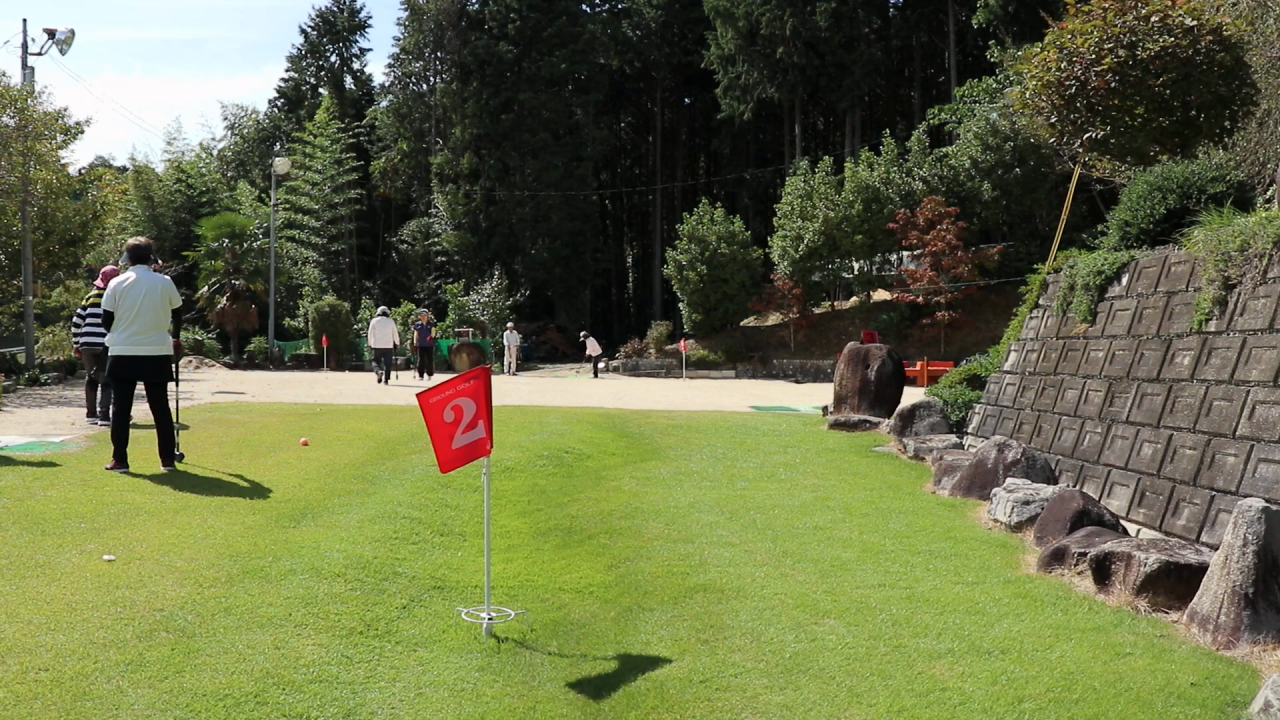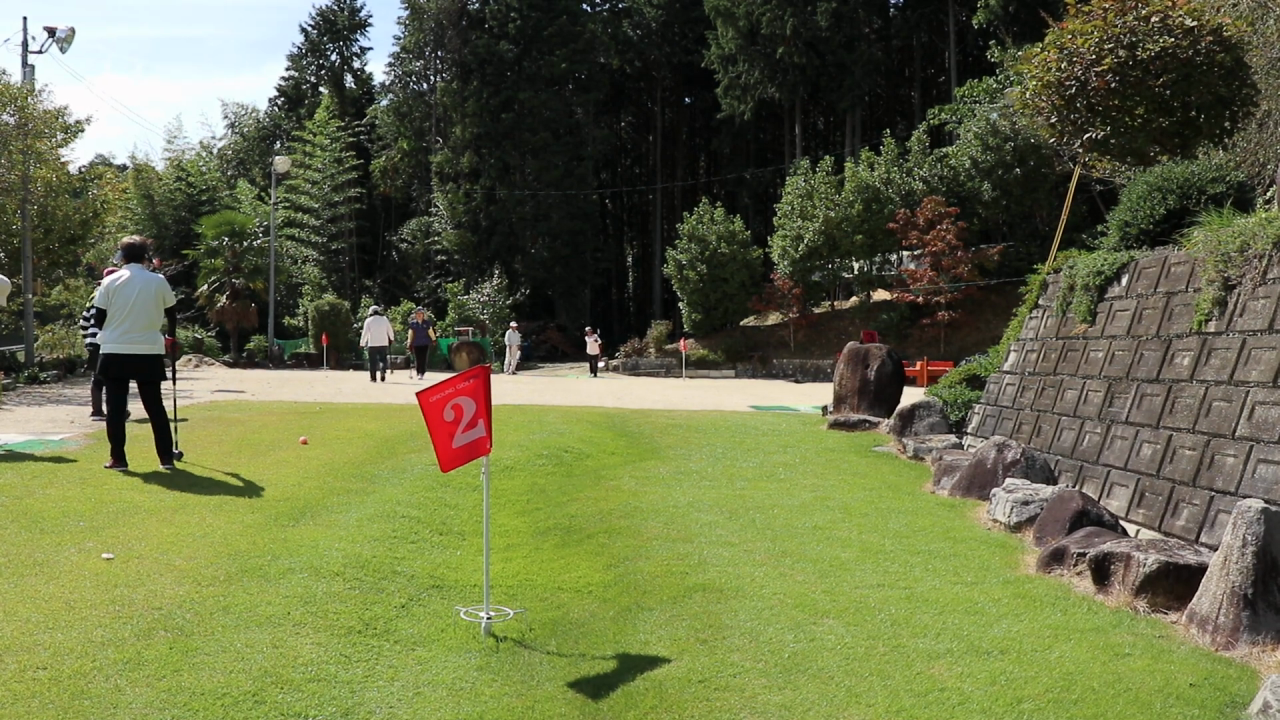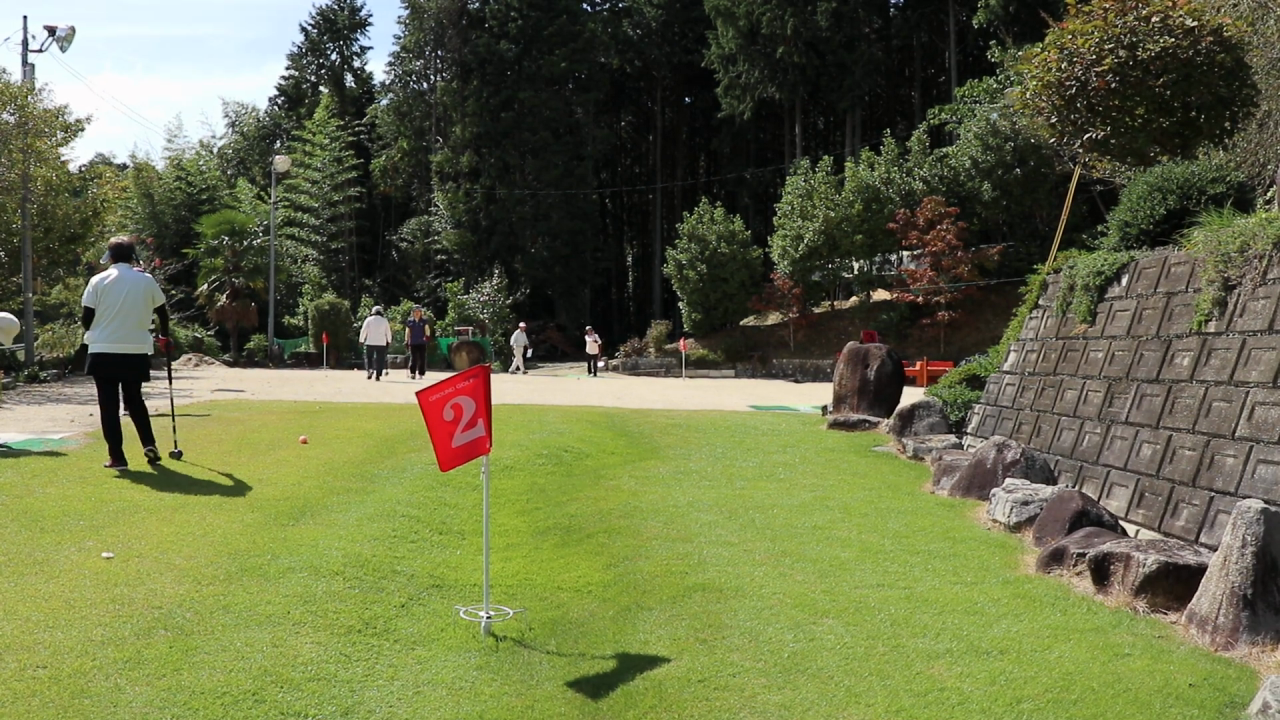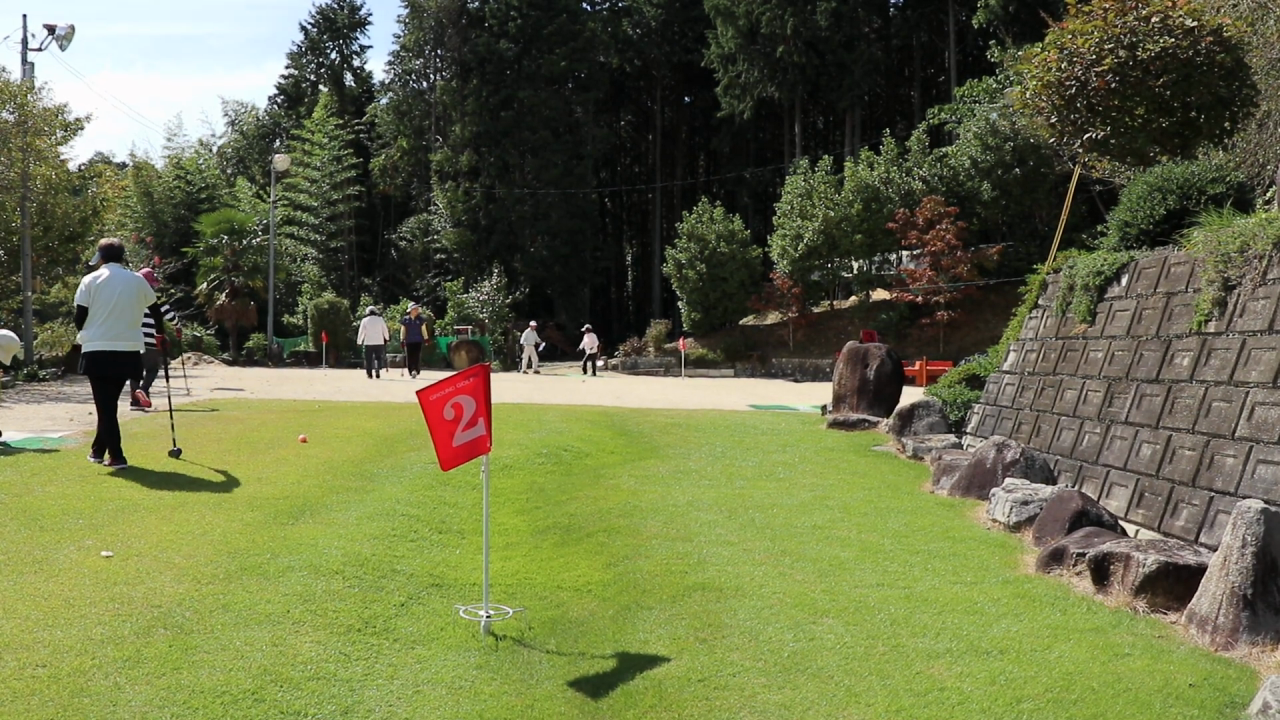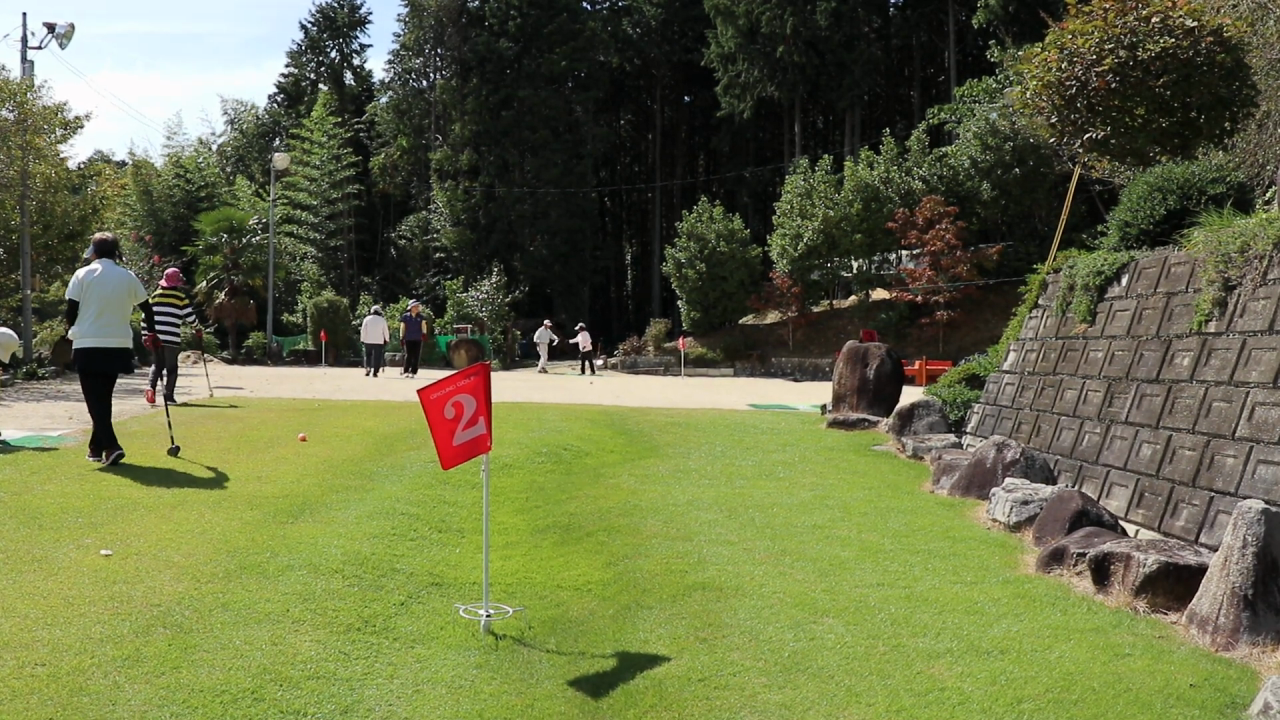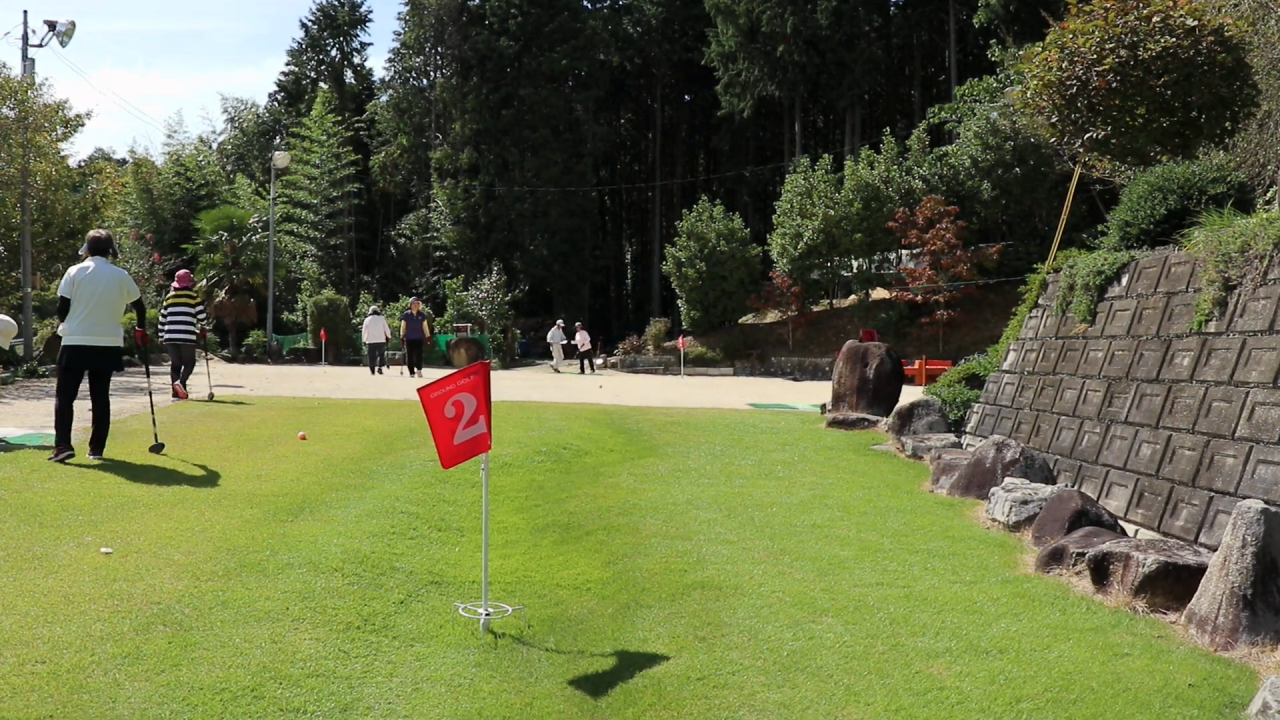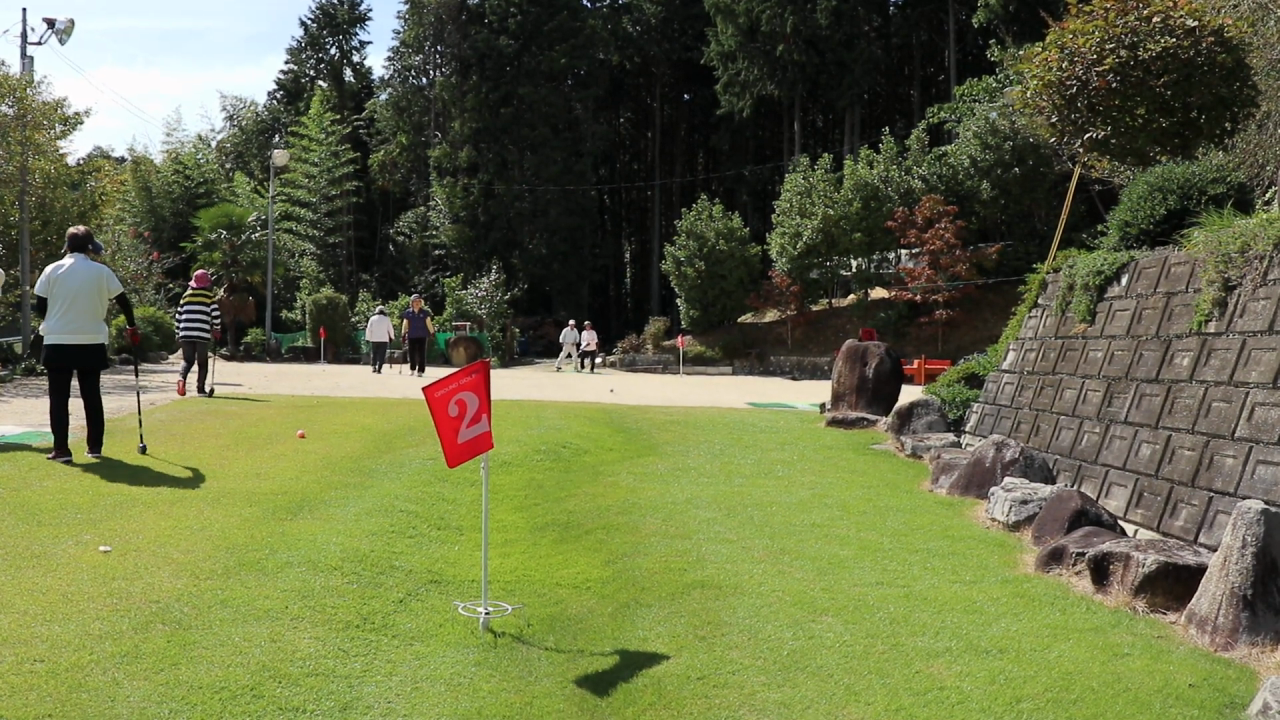
dt=0.5s
person 1, frame 1
left shoulder: (117, 283)
right shoulder: (165, 283)
left elbow: (106, 321)
right elbow: (177, 315)
right wrist: (175, 339)
left hip: (123, 353)
right hip: (157, 353)
left knee: (121, 408)
right knee: (160, 408)
left ankle: (120, 460)
right ankle: (168, 459)
person 1, frame 2
left shoulder: (110, 281)
right shoulder: (159, 281)
left elbow: (99, 319)
right elbow: (171, 314)
right wrist: (170, 338)
left hip: (114, 352)
right hip: (149, 352)
left knee: (116, 408)
right knee: (155, 406)
left ankle: (118, 458)
right ankle: (166, 456)
person 1, frame 3
left shoulder: (98, 281)
right shoulder: (147, 281)
left elbow: (86, 318)
right elbow: (162, 313)
right wrist: (164, 337)
left hip: (104, 351)
right hip: (136, 352)
left knee: (109, 405)
right knee: (135, 402)
left ankle: (117, 457)
right ankle: (149, 444)
person 1, frame 4
left shoulder: (91, 280)
right shoulder: (137, 280)
left elbow: (79, 317)
right elbow: (155, 310)
left wrist: (86, 334)
right wrist: (160, 334)
left hip: (97, 350)
right hip: (128, 350)
left knee: (104, 403)
right knee: (110, 401)
left ankle: (116, 455)
right ankle: (99, 449)
person 1, frame 5
left shoulder: (83, 274)
right shoulder: (128, 277)
left elbow: (71, 310)
right elbow: (147, 309)
left wrist: (71, 330)
right wrist: (151, 334)
left hip: (88, 345)
right hip: (117, 346)
left knee: (94, 400)
right knee: (104, 398)
left ankle: (111, 446)
right ankle: (97, 448)
person 1, frame 6
left shoulder: (75, 272)
right shoulder: (121, 275)
left elbow: (62, 307)
right elbow: (139, 306)
left wrist: (64, 325)
right wrist: (141, 330)
left hip: (76, 343)
right hip: (108, 345)
left knee: (65, 395)
right knee: (100, 397)
left ankle: (63, 445)
right ankle: (97, 447)
person 1, frame 7
left shoulder: (52, 270)
right shoulder: (102, 272)
left elbow: (40, 306)
right elbow: (123, 302)
right wrist: (132, 328)
left hip: (58, 342)
right hip: (92, 343)
left knee: (59, 397)
right knee: (92, 396)
left ankle: (61, 449)
right ankle: (95, 446)
